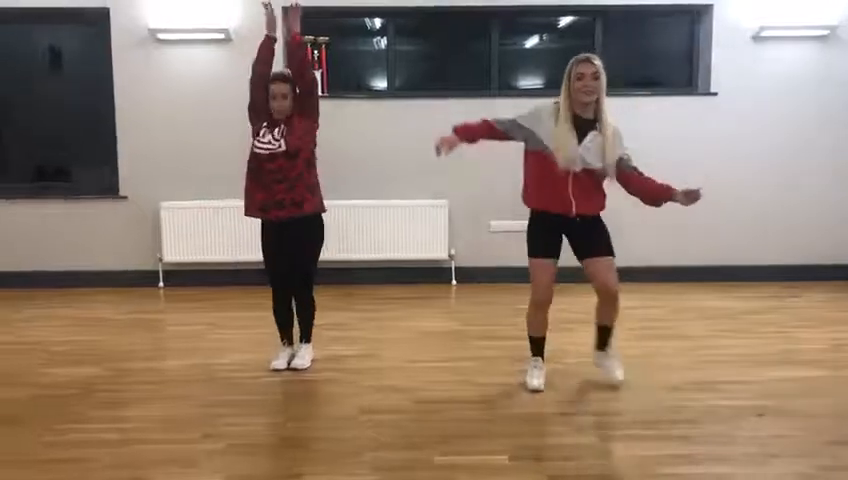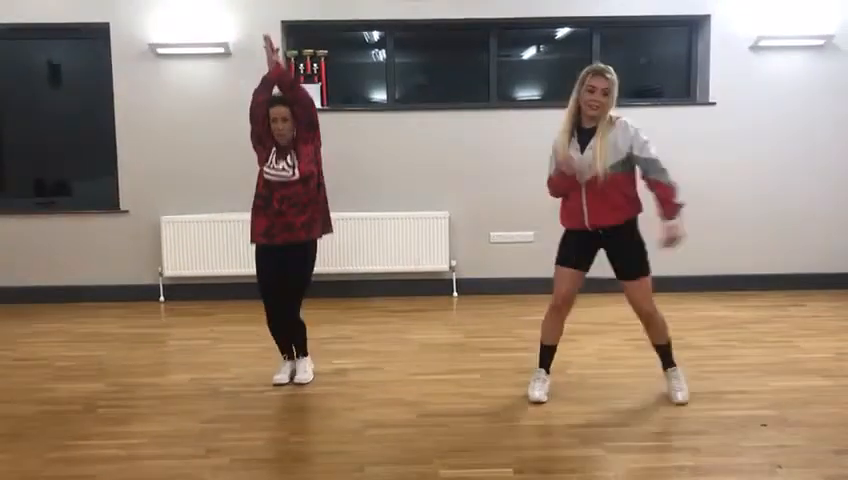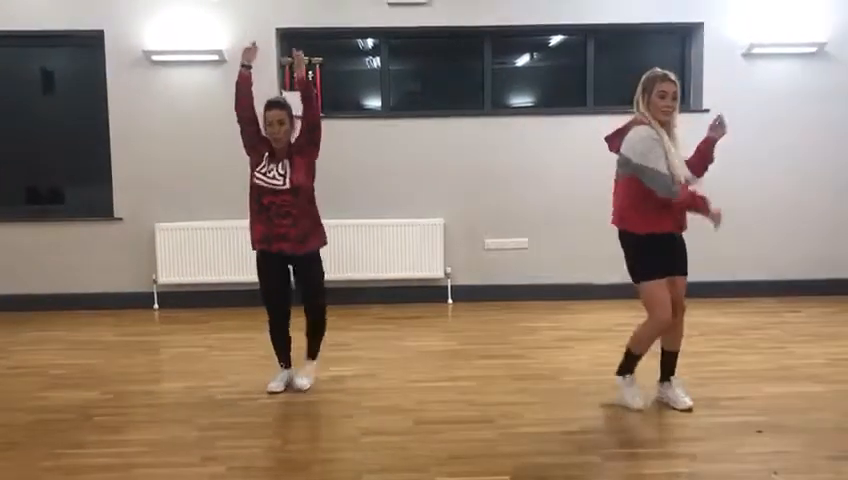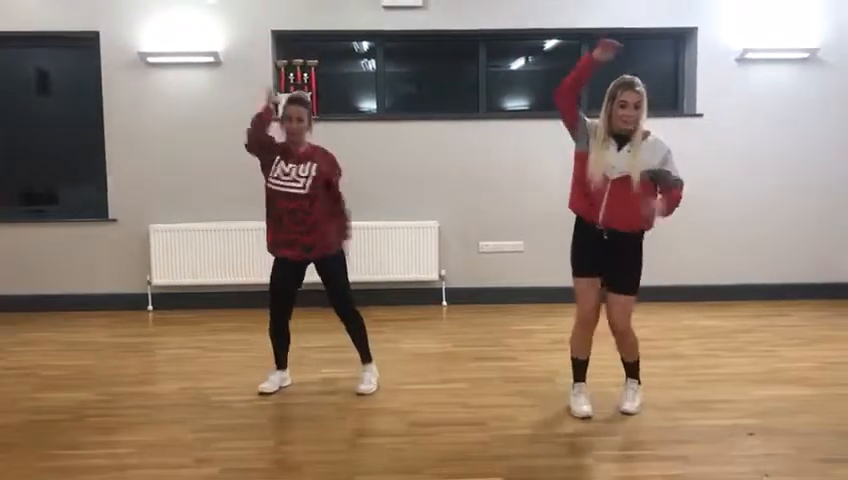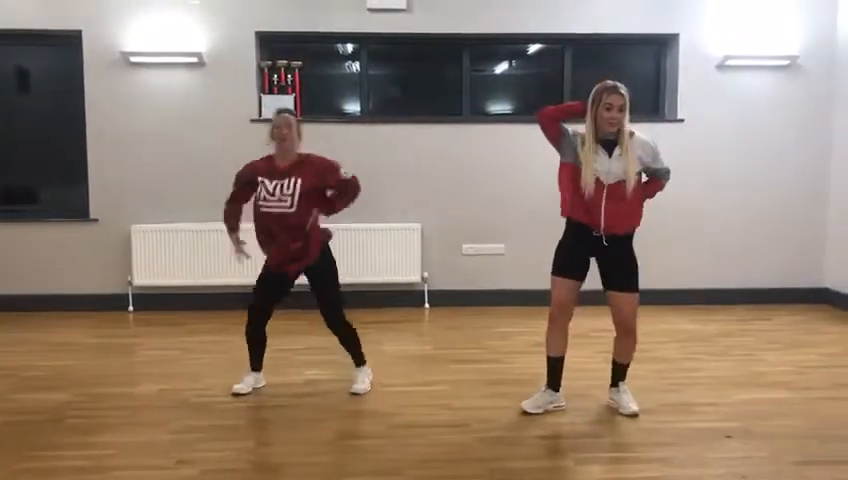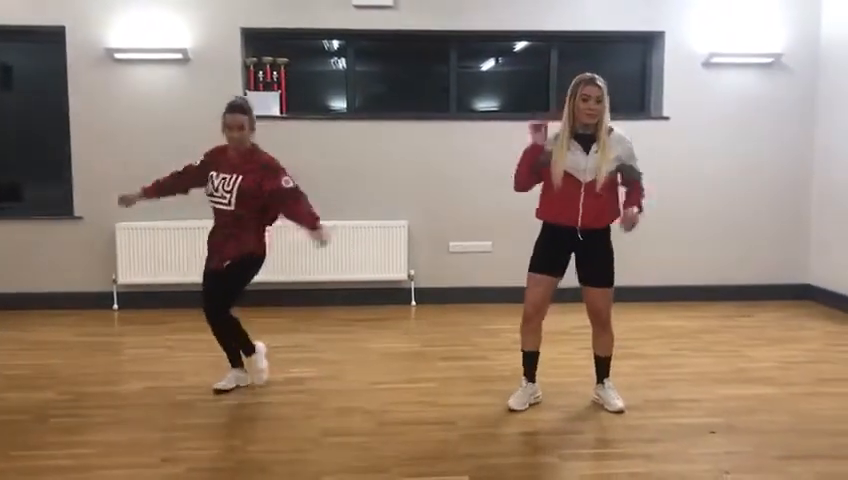
dt=0.7s
person 1, frame 1
left shoulder: (610, 132)
right shoulder: (544, 117)
left elbow: (631, 177)
right elbow: (499, 128)
left wrist: (671, 195)
right wrist: (459, 134)
left hip: (587, 220)
right hip: (545, 217)
left knee: (609, 289)
right knee: (541, 296)
left ankle: (604, 351)
right ankle: (537, 361)
person 1, frame 2
left shoulder: (625, 132)
right shoulder: (565, 136)
left elbow: (656, 174)
right elbow: (555, 189)
left wrist: (671, 217)
right wrist: (564, 173)
left hip: (620, 229)
right hip: (579, 231)
left knee: (645, 308)
right knee: (559, 303)
left ankle: (671, 370)
right ankle: (543, 373)
person 1, frame 3
left shoulder: (663, 134)
right shoulder: (643, 137)
left elbow: (687, 174)
right elbow: (668, 188)
left wrist: (710, 141)
right wrist: (707, 207)
left hip: (668, 234)
right hip: (642, 236)
left knee: (677, 311)
right knee: (661, 316)
left ankle: (667, 383)
right ankle: (626, 375)
person 1, frame 4
left shoulder: (654, 147)
right shoulder: (589, 134)
left elbow: (675, 189)
right elbow: (564, 97)
left wrist: (662, 205)
right wrist: (593, 60)
left hip: (627, 243)
right hip: (588, 235)
left knee: (620, 324)
right knee: (586, 316)
left ankle: (633, 384)
right ankle: (579, 387)
person 1, frame 5
left shoulder: (640, 147)
right shoulder: (574, 144)
left elbow: (661, 176)
right elbow: (545, 116)
left wrist: (637, 198)
right wrist: (584, 109)
left hip: (619, 242)
right hip: (578, 235)
left knee: (627, 325)
right knee: (558, 315)
left ankle: (618, 389)
right ankle: (552, 391)
person 1, frame 6
left shoulder: (618, 143)
right shoulder: (554, 143)
left elbow: (634, 180)
right elbow: (522, 183)
left wrist: (632, 207)
right wrist: (535, 147)
left hip: (596, 237)
right hip: (555, 233)
left knee: (601, 317)
right knee: (532, 312)
left ankle: (603, 385)
right ankle: (529, 385)
person 2, frame 1
left shoulder: (306, 120)
right shoulder: (260, 121)
left elbow: (307, 79)
right elbow: (256, 79)
left wrist: (294, 34)
right wrist: (270, 35)
left hip: (306, 218)
right hip: (272, 220)
left knee: (303, 287)
right knee: (280, 287)
left ankle: (305, 345)
right ankle: (285, 345)
person 2, frame 2
left shoulder: (309, 144)
right shoulder: (264, 147)
left elbow: (305, 103)
right elbow: (256, 108)
left wrist: (279, 70)
right wrist: (270, 72)
left hip: (302, 240)
right hip: (270, 242)
left knee: (290, 309)
right knee: (273, 309)
left ankle: (304, 358)
right ankle: (287, 359)
person 2, frame 3
left shoulder: (304, 151)
right shoulder: (258, 151)
left elbow: (312, 117)
right elbow: (244, 113)
left wrist: (303, 76)
right wrist: (245, 69)
left hip: (305, 243)
right hip: (268, 246)
left knee: (316, 307)
right knee: (278, 312)
left ankle: (310, 363)
right ankle: (284, 368)
person 2, frame 4
left shoulder: (323, 158)
right shoulder: (271, 152)
left elbow: (335, 200)
right elbow: (254, 139)
left wrist: (342, 232)
right wrist: (269, 108)
left hip: (325, 246)
right hip: (287, 250)
left knee: (345, 307)
right knee: (278, 313)
left ankle: (368, 368)
right ankle: (280, 372)
person 2, frame 5
left shoulder: (314, 166)
right shoulder: (255, 169)
left elbow: (351, 187)
right elbow: (235, 200)
left wrist: (322, 210)
right wrist: (234, 235)
left hip: (314, 255)
right hip: (278, 258)
left knee: (335, 317)
right knee: (256, 317)
left ankle: (361, 369)
right ankle: (255, 374)
person 2, frame 6
left shoulder: (264, 165)
right shoulder: (215, 157)
left elbow: (292, 199)
right elbow: (183, 179)
left wrist: (314, 225)
right wrist: (142, 194)
left hip: (247, 252)
right hip: (219, 247)
left knee: (216, 308)
right knee: (213, 310)
left ankle: (253, 351)
right ankle: (238, 370)
